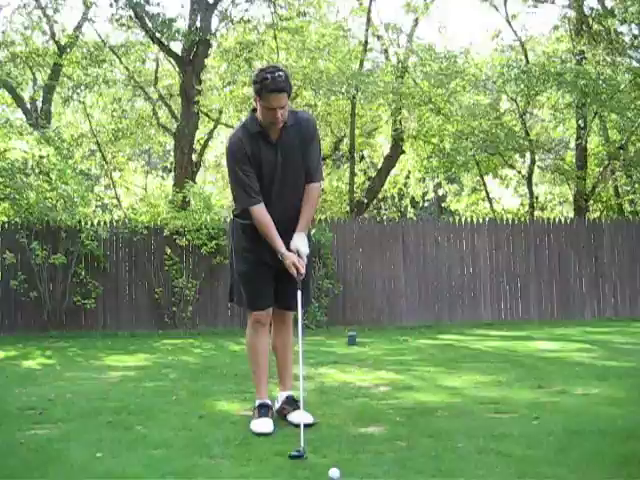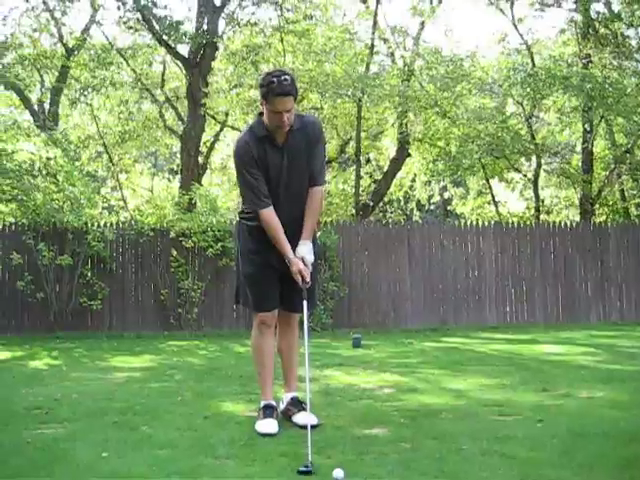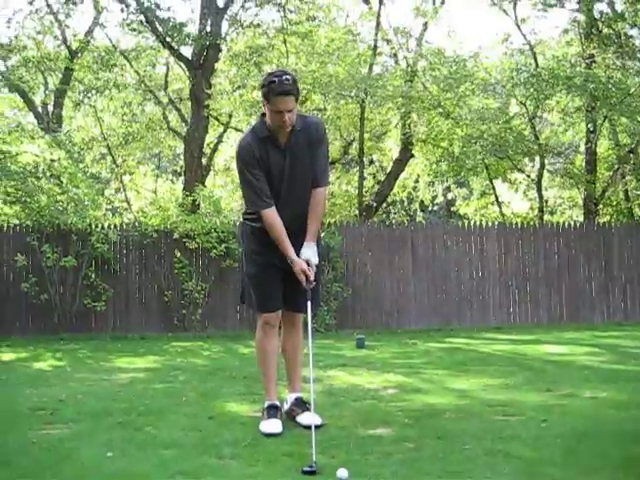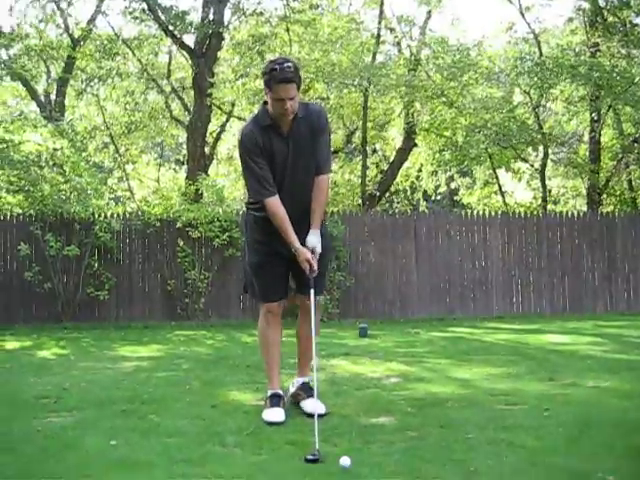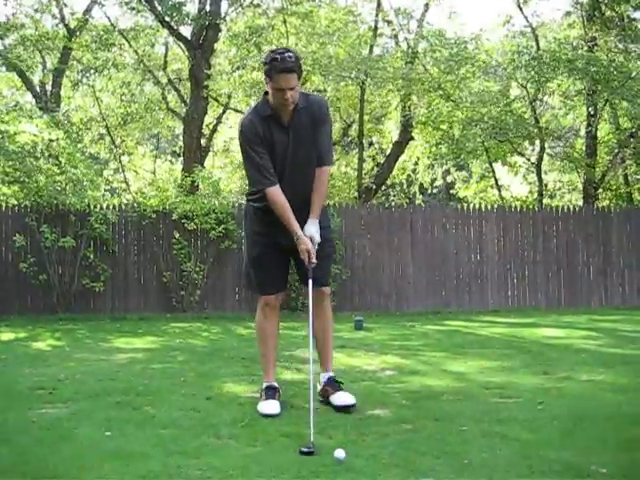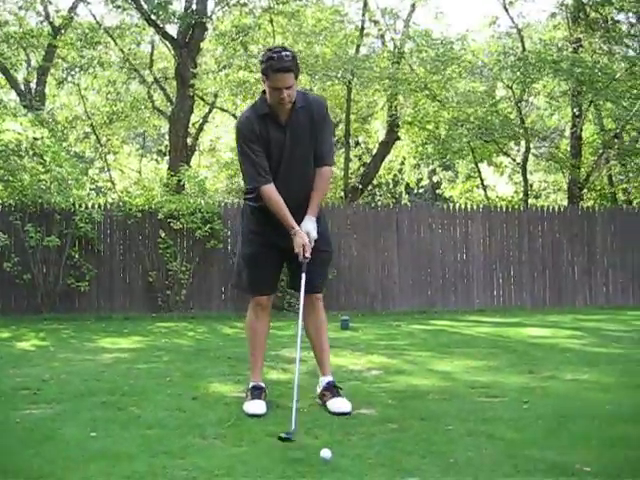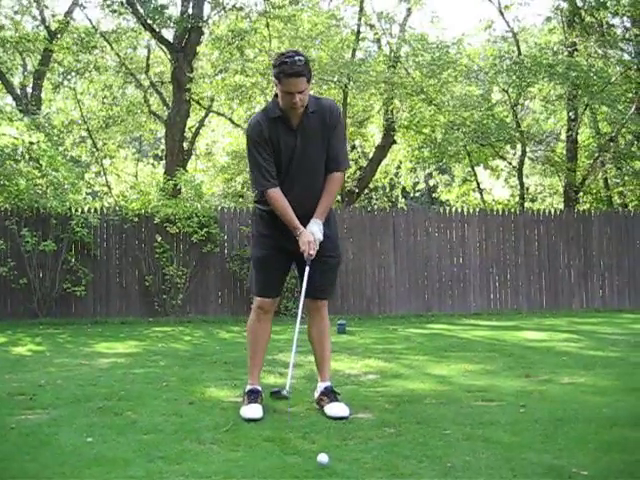
dt=0.2s
person 1, frame 1
left shoulder: (305, 126)
right shoulder: (239, 142)
left elbow: (314, 183)
right elbow: (253, 204)
left wrist: (300, 236)
right wrist: (281, 251)
left hip: (294, 236)
right hip: (253, 238)
left knee: (286, 316)
right knee: (259, 317)
left ankle: (286, 396)
right ankle: (262, 402)
person 1, frame 2
left shoulder: (311, 129)
right shoulder: (247, 145)
left elbow: (316, 188)
right elbow: (262, 207)
left wrist: (305, 244)
right wrist: (289, 257)
left hip: (300, 239)
right hip: (259, 239)
left knee: (291, 319)
right knee: (265, 319)
left ankle: (291, 397)
right ankle: (267, 403)
person 1, frame 3
left shoulder: (314, 130)
right shoulder: (249, 147)
left elbow: (319, 189)
right elbow: (265, 208)
left wrist: (310, 246)
right wrist: (292, 258)
left hip: (304, 238)
right hip: (263, 240)
left knee: (295, 319)
right knee: (269, 319)
left ankle: (295, 397)
right ankle: (271, 404)
person 1, frame 4
left shoulder: (316, 117)
right shoulder: (251, 135)
left elbow: (322, 176)
right elbow: (268, 196)
left wrist: (313, 233)
right wrist: (295, 247)
left hip: (309, 224)
right hip: (266, 229)
left knee: (311, 302)
right knee: (271, 308)
left ankle: (302, 382)
right ankle: (273, 393)
person 1, frame 5
left shoulder: (317, 109)
right shoulder: (251, 124)
left elbow: (323, 167)
right elbow: (268, 186)
left wrist: (312, 223)
right wrist: (296, 234)
left hip: (311, 216)
right hip: (267, 221)
left knee: (322, 295)
right knee: (269, 301)
left ankle: (328, 377)
right ankle: (269, 385)
person 1, frame 6
left shoulder: (316, 108)
right shoulder: (248, 122)
left elbow: (324, 167)
right elbow: (263, 184)
left wrist: (309, 221)
right wrist: (292, 230)
left hip: (309, 218)
right hip: (264, 221)
left knee: (313, 299)
right knee: (260, 301)
left ankle: (326, 382)
right ankle: (256, 384)
person 1, frame 7
left shoulder: (329, 114)
right shoulder: (259, 126)
left elbow: (337, 171)
right elbow: (269, 187)
left wrist: (316, 223)
right wrist: (299, 231)
left hip: (319, 222)
right hip: (273, 225)
left knee: (318, 305)
right knee: (263, 304)
left ankle: (324, 387)
right ankle: (253, 388)
